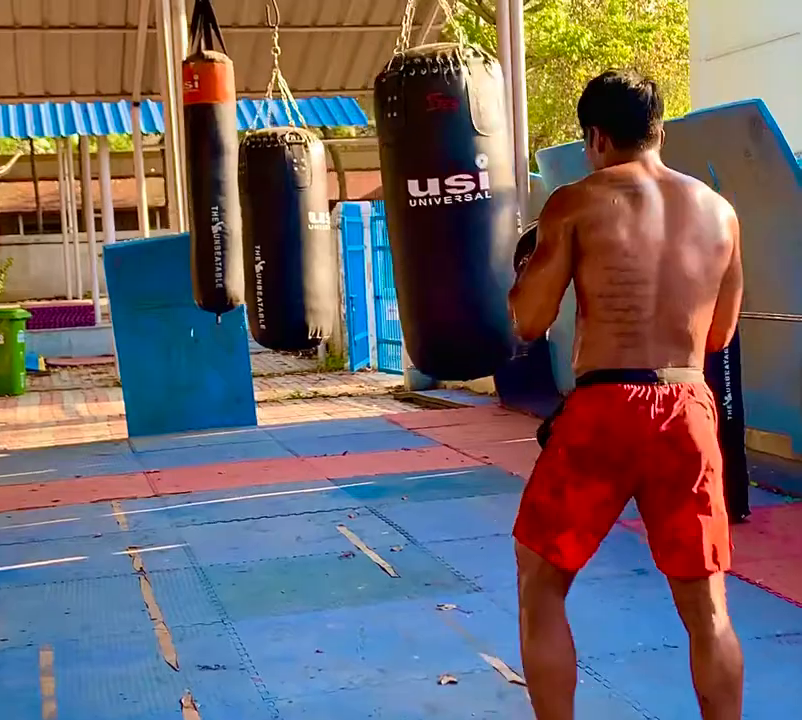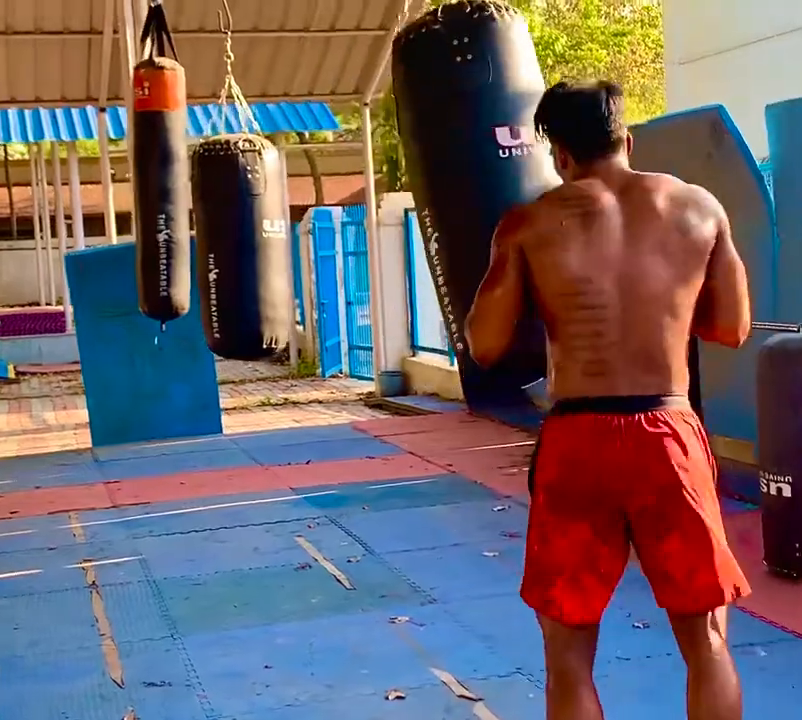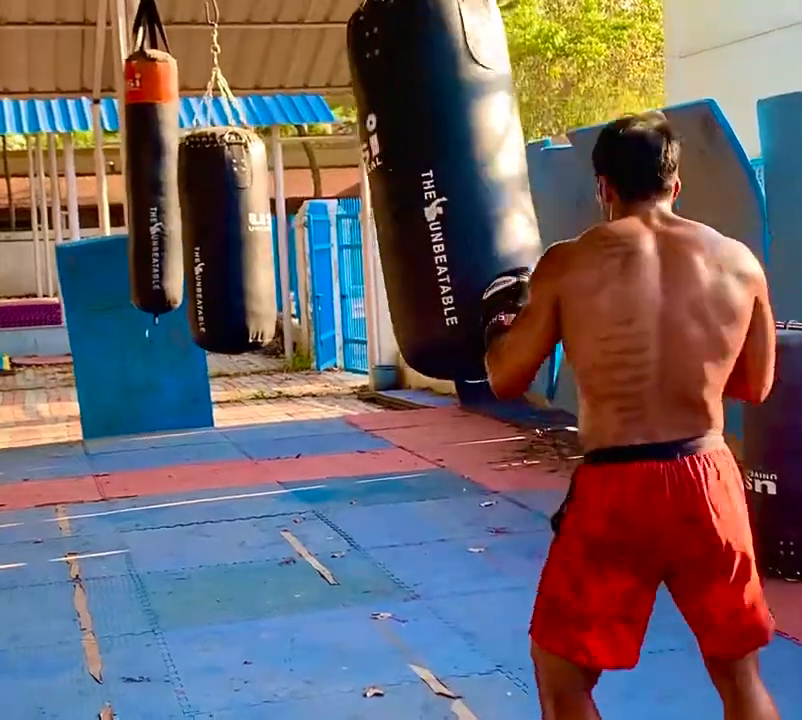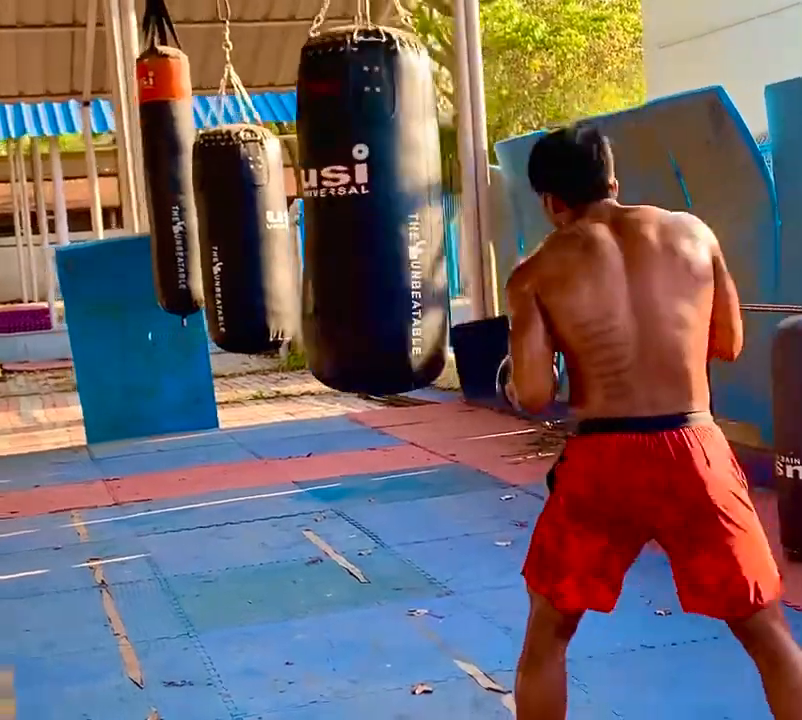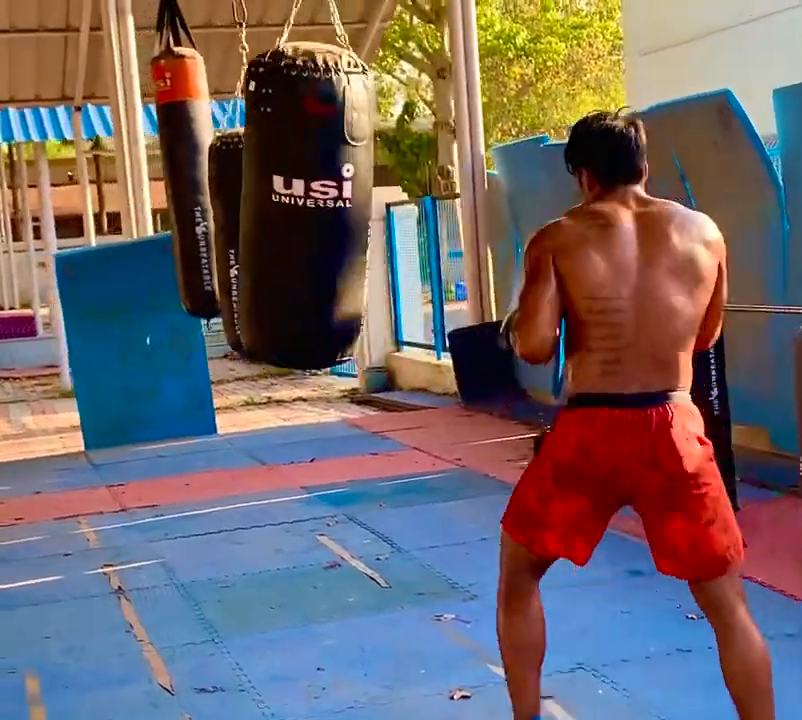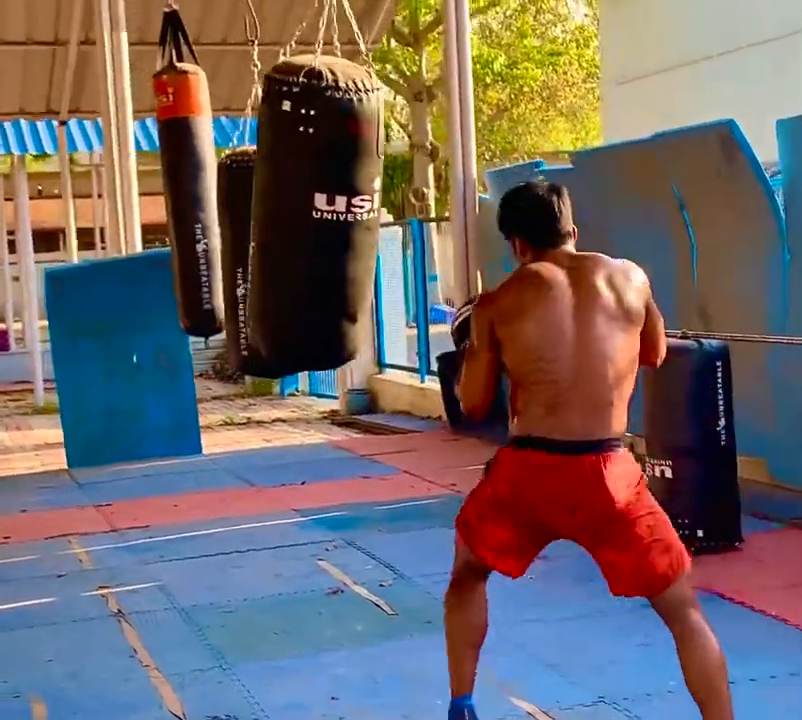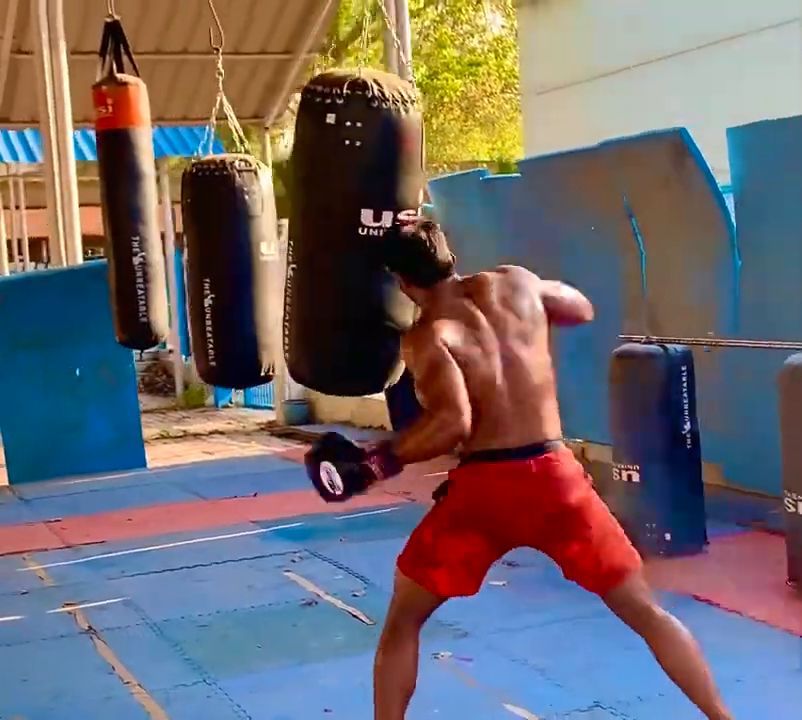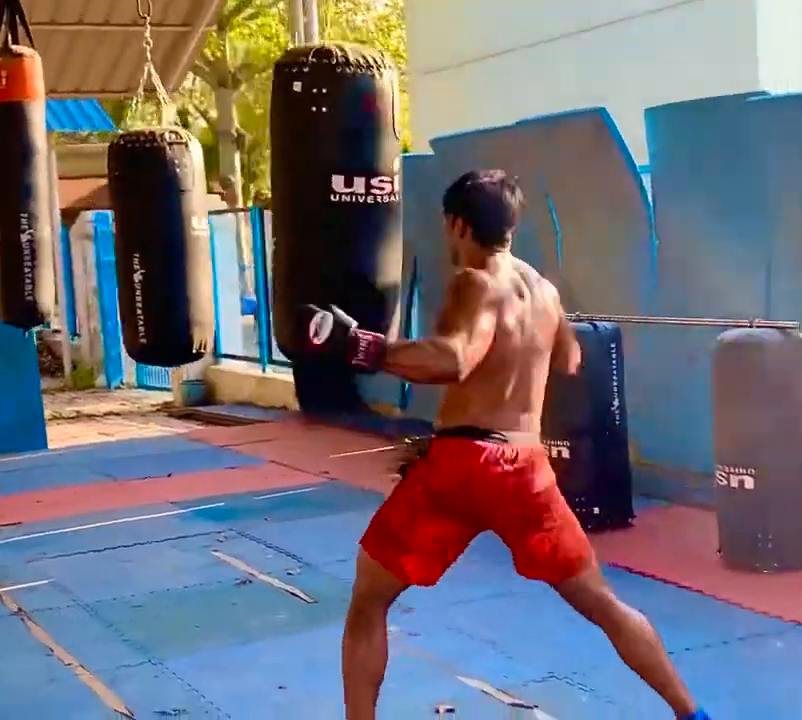
dt=0.5s
person 1, frame 1
left shoulder: (576, 202)
right shoulder: (718, 211)
left elbow: (530, 321)
right elbow: (719, 335)
left wrist: (525, 270)
left hip: (604, 411)
right hip: (688, 411)
left knee: (540, 589)
right knee: (706, 607)
person 1, frame 2
left shoulder: (527, 226)
right shoulder: (698, 208)
left elbow: (486, 347)
right elbow: (732, 332)
left wrist: (501, 277)
left hip: (578, 447)
right hip: (669, 443)
left knee: (568, 655)
right knee: (704, 636)
person 1, frame 3
left shoulder: (565, 266)
right shoulder: (740, 262)
left elbow: (507, 379)
right elbow: (756, 386)
left wrist: (498, 325)
left hip: (613, 489)
right hip: (705, 483)
person 1, frame 4
left shoulder: (537, 272)
right shoulder: (692, 233)
left elbow: (531, 396)
right elbow: (730, 344)
left wrist: (518, 365)
left hip: (603, 460)
right hip: (695, 454)
left knee: (547, 633)
person 1, frame 5
left shoulder: (557, 239)
right shoulder: (703, 231)
left elbow: (534, 346)
left wrist: (518, 317)
left hip: (589, 434)
right hip: (674, 432)
left knee: (517, 571)
right knee: (727, 606)
person 1, frame 6
left shoulder: (498, 304)
right shoulder: (629, 280)
left elbow: (473, 405)
right elbow: (656, 357)
left wrist: (473, 341)
left hip: (524, 473)
right hip: (606, 478)
left knee: (469, 573)
right knee: (683, 612)
person 1, frame 7
left shoulder: (429, 334)
right shoulder: (515, 283)
left elbow: (455, 425)
right elbow: (582, 310)
left wrist: (372, 463)
left hip: (484, 489)
right hip: (557, 477)
left knee: (402, 621)
right knee: (644, 610)
person 1, frame 8
left shoulder: (474, 284)
right shoulder: (544, 290)
left elbow: (449, 363)
right elbow: (569, 362)
left wrist: (363, 347)
left hip: (457, 464)
right hip: (525, 471)
left knee: (368, 601)
right knee: (599, 603)
